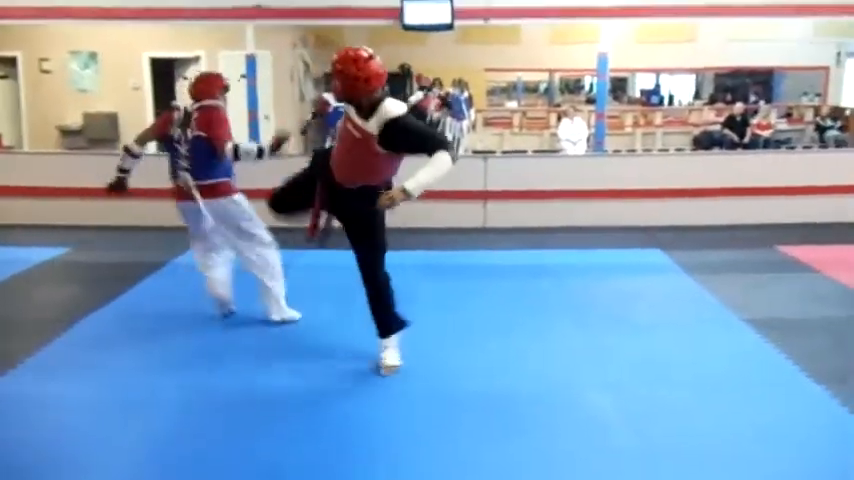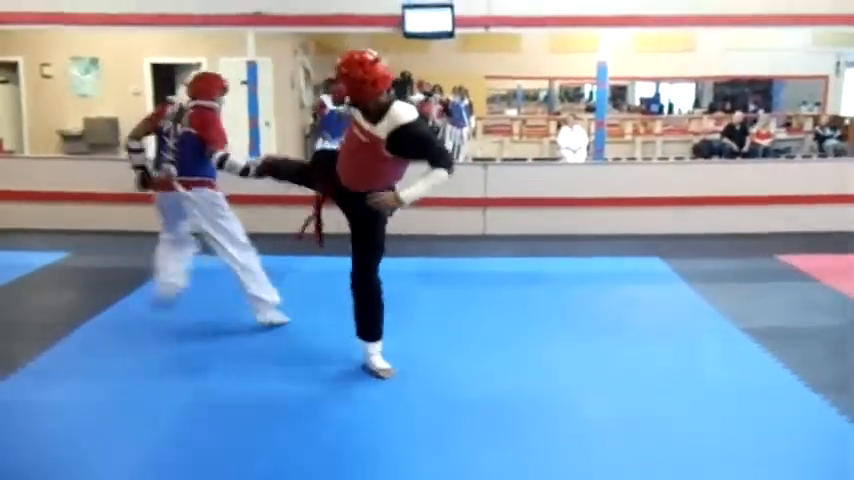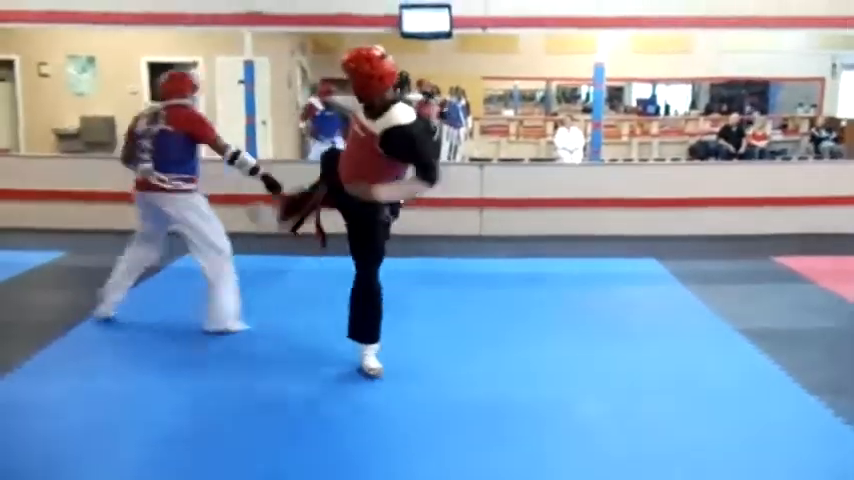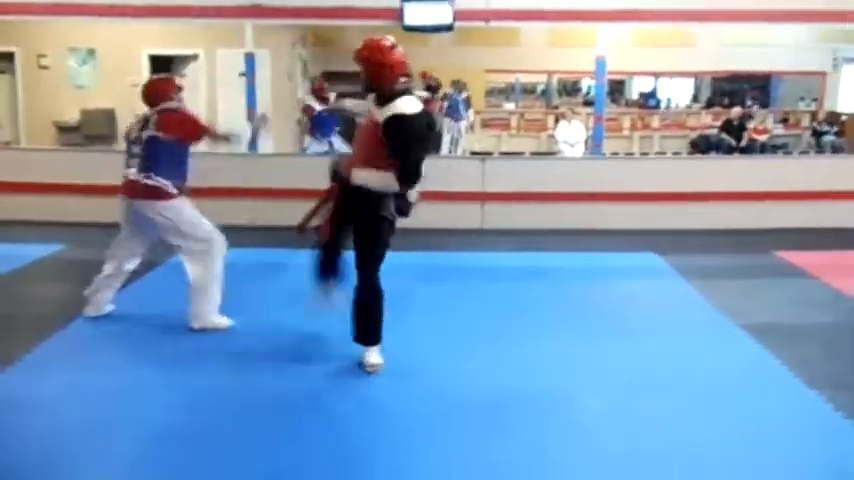
dt=0.1s
person 1, frame 1
left shoulder: (396, 120)
right shoulder: (356, 100)
left elbow: (445, 153)
left wrist: (409, 189)
left hip: (366, 195)
right hip: (331, 174)
left knee: (373, 269)
right knee: (282, 202)
left ankle: (389, 344)
person 1, frame 2
left shoulder: (404, 126)
right shoulder: (361, 105)
left elbow: (443, 165)
left wrist: (401, 198)
left hip: (368, 200)
right hip: (337, 175)
left knee: (365, 275)
right knee: (301, 170)
left ankle: (373, 350)
right ankle: (270, 166)
person 1, frame 3
left shoulder: (404, 128)
right shoulder: (370, 103)
left elbow: (429, 178)
left wrist: (370, 191)
right wrist: (332, 100)
left hip: (373, 206)
right hip: (346, 179)
left knee: (366, 275)
right knee: (312, 197)
left ankle: (368, 350)
right ankle: (287, 213)
person 1, frame 4
left shoulder: (407, 120)
right shoulder: (385, 96)
left elbow: (405, 181)
left wrist: (352, 175)
left hip: (379, 202)
right hip: (355, 185)
left knee: (367, 273)
right knee: (331, 235)
left ankle: (371, 346)
right ankle: (328, 282)
person 2, frame 1
left shoulder: (173, 117)
right shoulder: (213, 114)
left elbow: (136, 144)
right elbow: (228, 151)
left wrist: (121, 175)
right wrist: (268, 148)
left hip: (188, 199)
right hip: (220, 196)
left knee: (209, 247)
right knee: (260, 246)
left ankle: (220, 291)
right ankle: (277, 308)
person 2, frame 2
left shoulder: (167, 111)
right shoulder: (208, 115)
left elbow: (133, 138)
right elbow: (218, 157)
left wrist: (142, 171)
right wrist: (255, 169)
left hip: (165, 192)
right hip: (198, 193)
left knee: (173, 238)
right knee: (236, 247)
left ankle: (169, 284)
right ankle: (267, 309)
person 2, frame 3
left shoulder: (144, 117)
right shoulder: (187, 115)
left elbow: (127, 158)
right elbow: (225, 149)
right wrist: (262, 173)
left hip: (147, 193)
right hip: (178, 194)
left knee: (142, 246)
right knee: (216, 248)
left ankle: (107, 304)
right ankle: (221, 317)
person 2, frame 4
left shoulder: (142, 122)
right shoulder: (176, 117)
right elbow: (217, 136)
left hip: (134, 197)
right hip: (161, 201)
left knee: (125, 251)
right knee: (210, 246)
left ankle: (95, 304)
right ankle: (204, 315)
